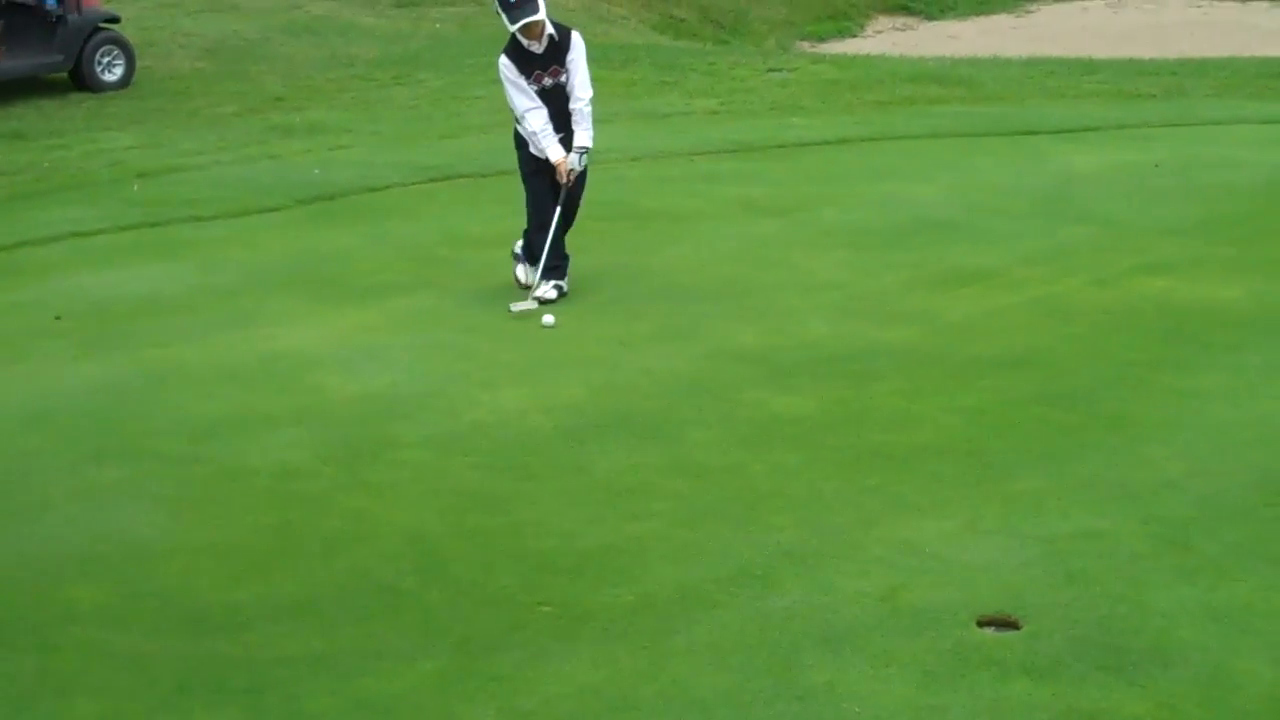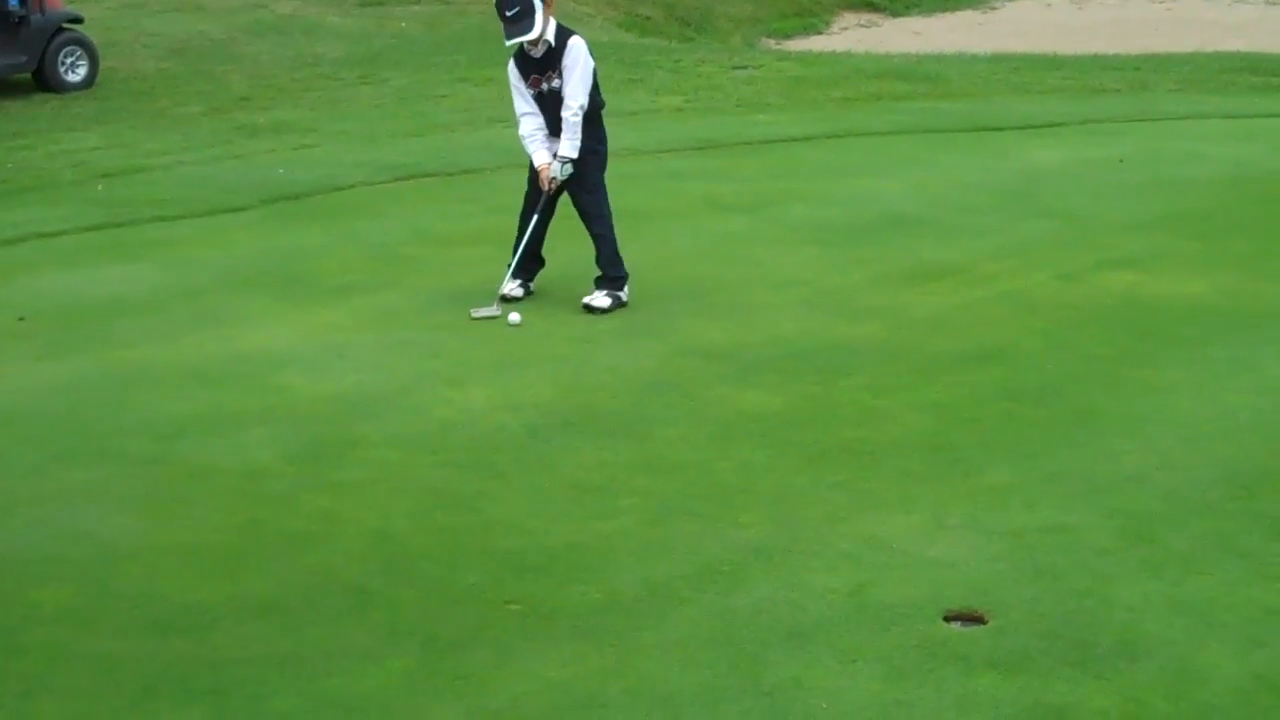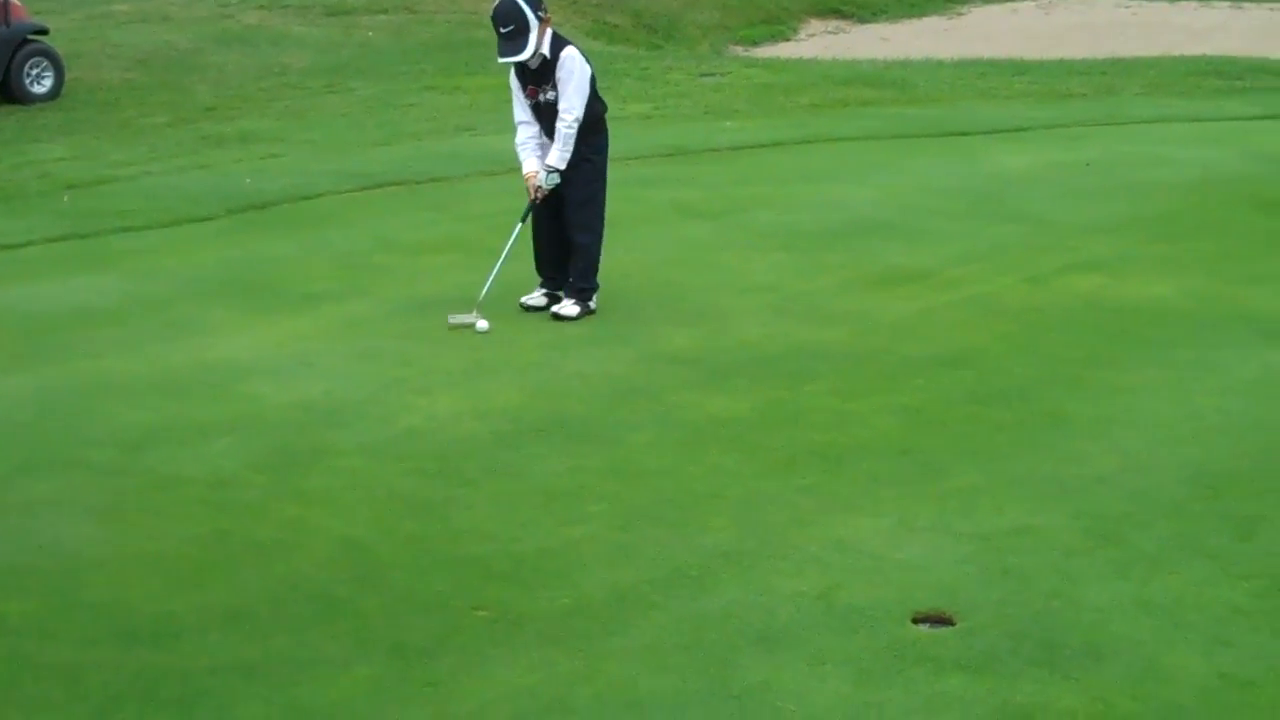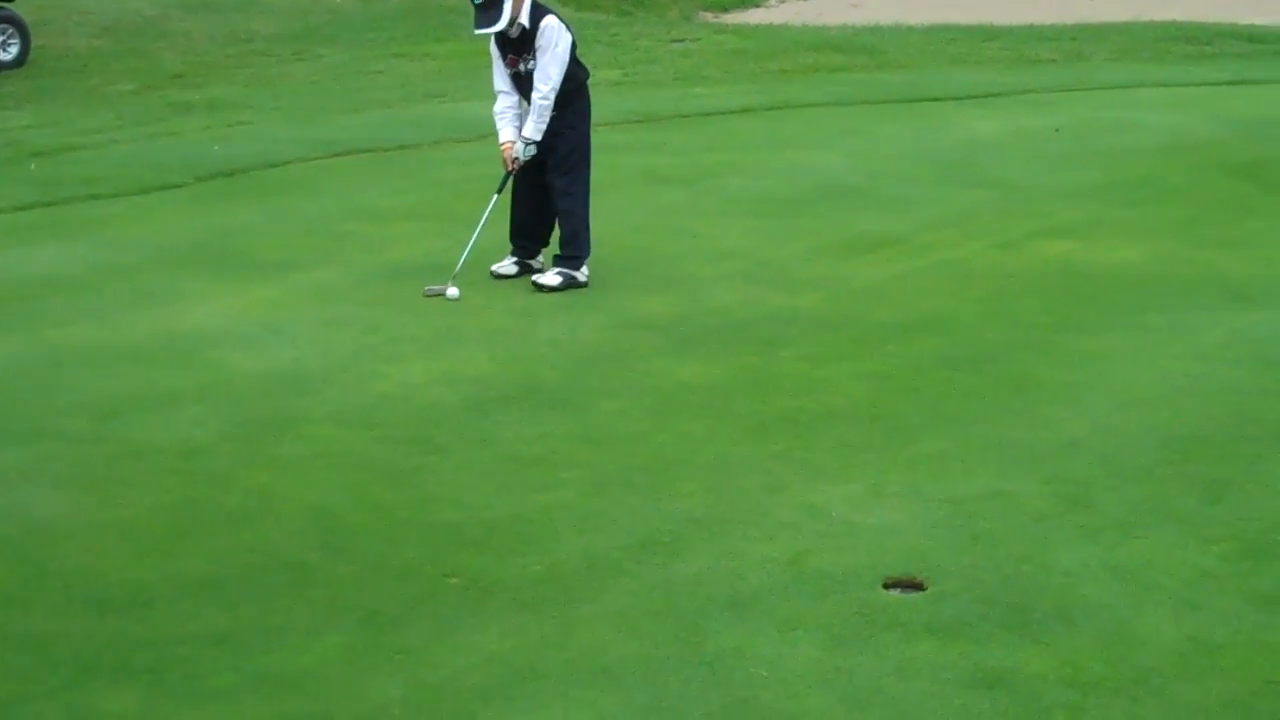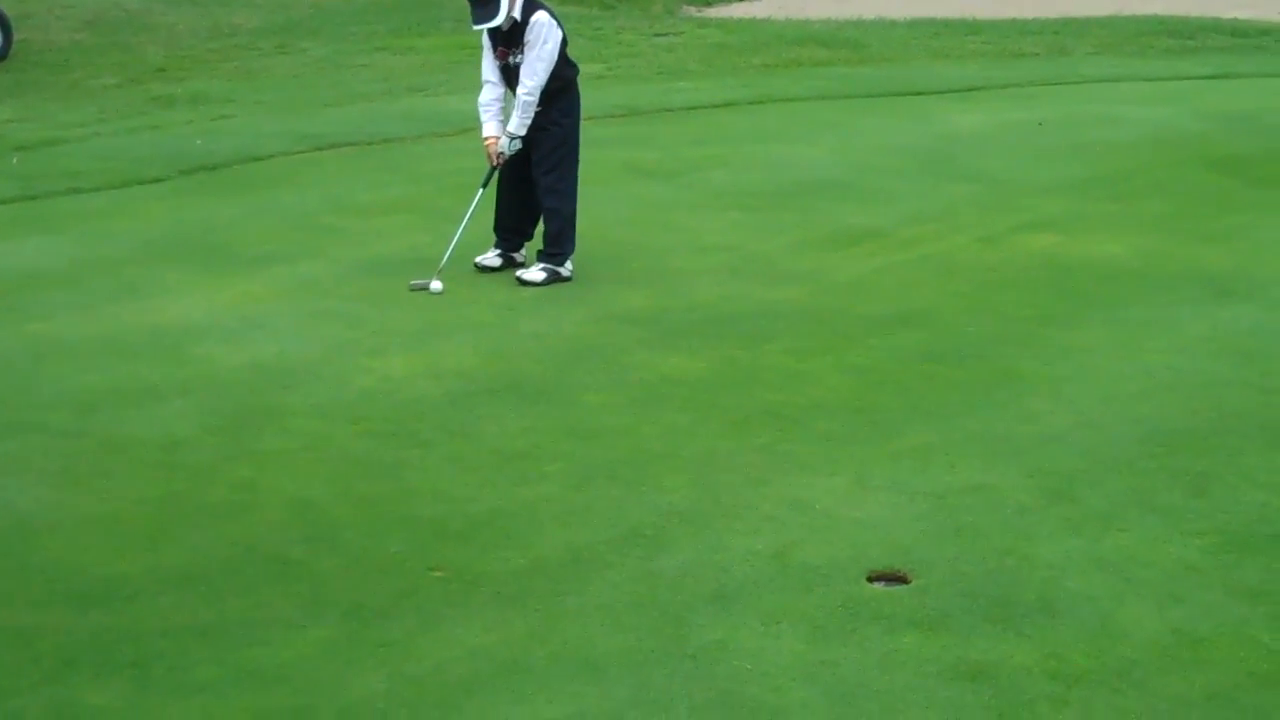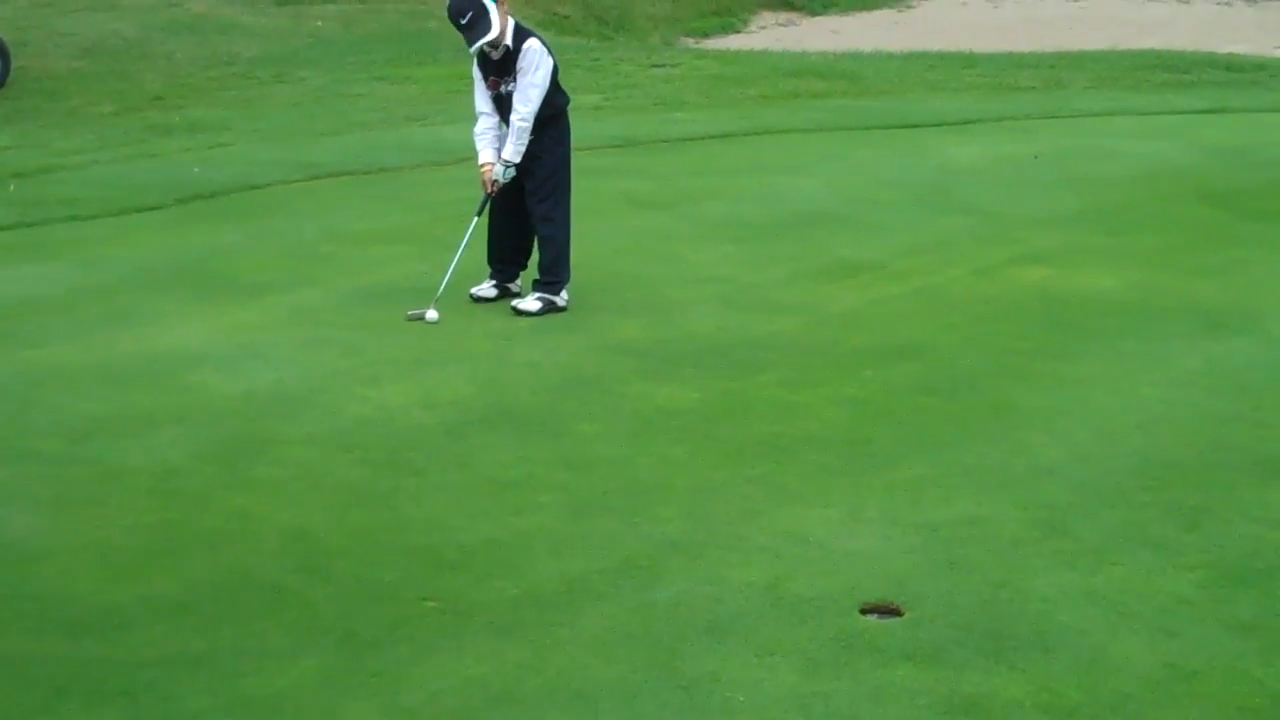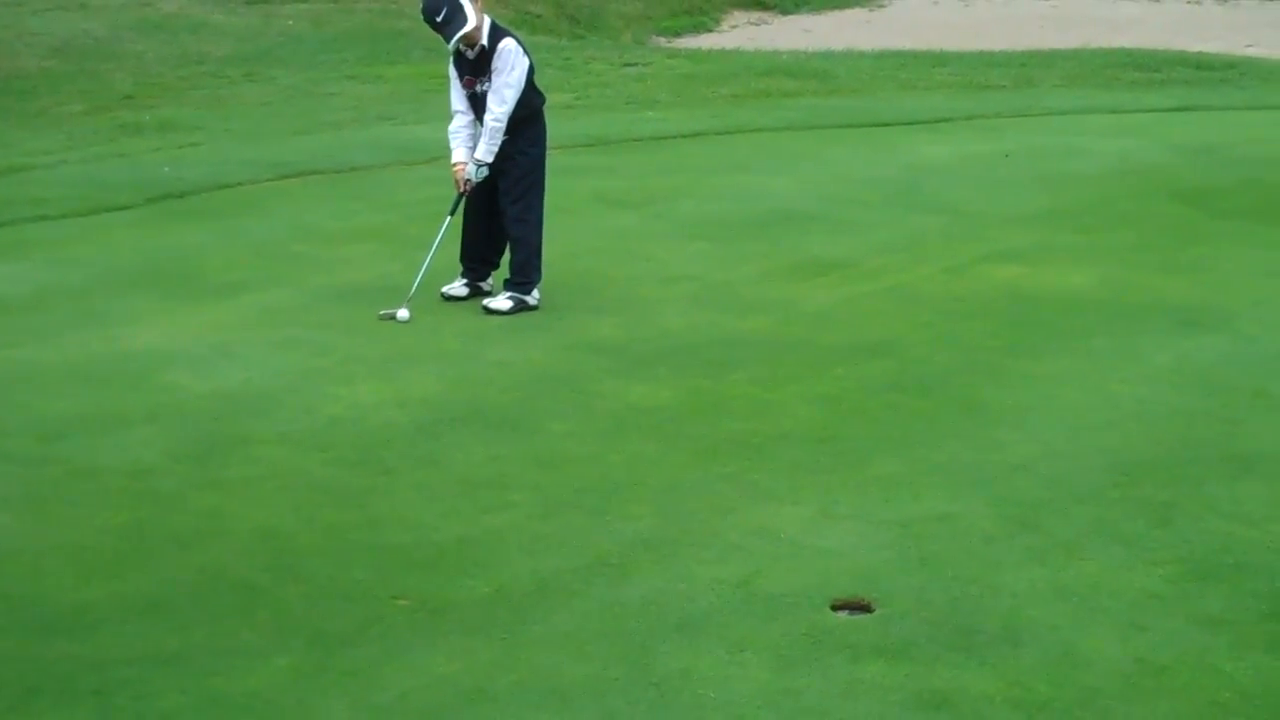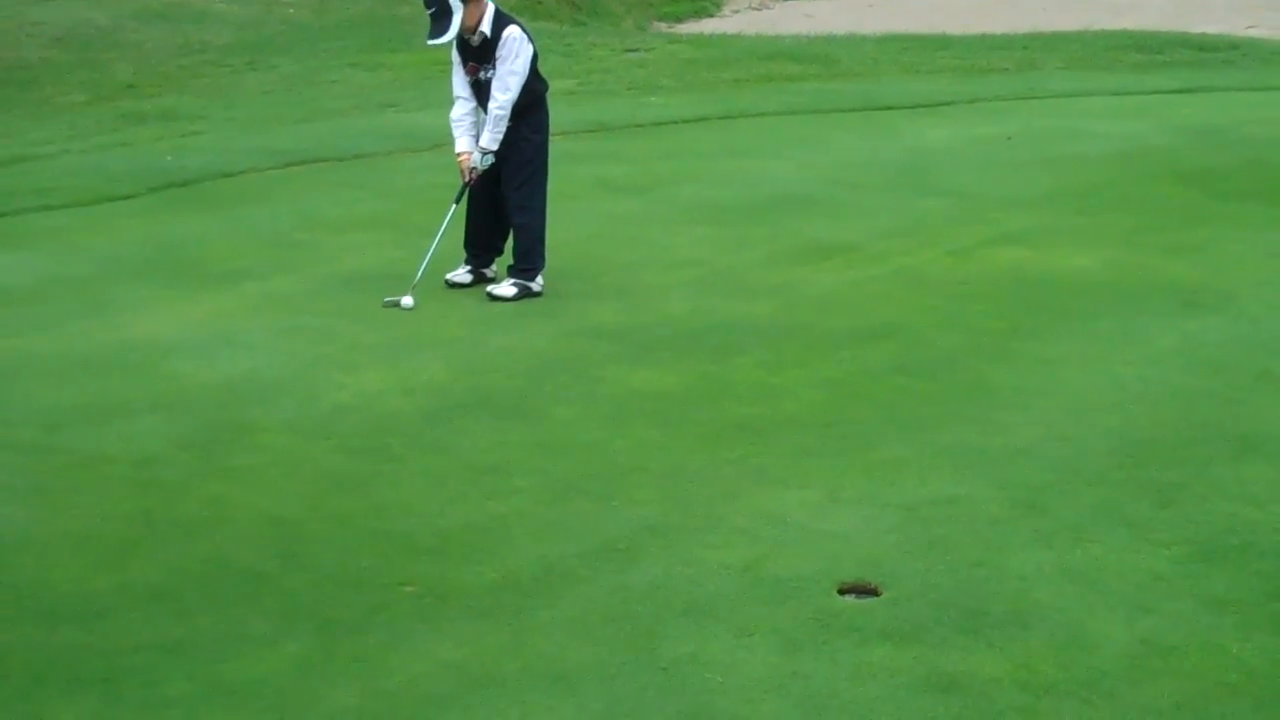
dt=0.5s
person 1, frame 1
left shoulder: (570, 40)
right shoulder: (509, 60)
left elbow: (581, 97)
right elbow: (531, 112)
left wrist: (580, 147)
right wrist: (555, 155)
left hip: (569, 135)
right hip: (534, 141)
left knee: (568, 203)
right knee: (542, 208)
left ankle: (528, 250)
right ankle: (553, 275)
person 1, frame 2
left shoulder: (572, 46)
right shoulder: (518, 63)
left elbow: (575, 107)
right elbow: (528, 116)
left wrist: (564, 157)
right wrist: (542, 160)
left hip: (584, 141)
right hip: (547, 143)
left knee: (593, 209)
right knee: (533, 209)
left ankle: (614, 284)
right ankle: (522, 274)
person 1, frame 3
left shoulder: (568, 57)
right shoulder: (519, 70)
left elbow: (569, 119)
right elbow: (526, 124)
left wrist: (552, 169)
right wrist: (531, 169)
left hip: (585, 146)
right hip: (552, 149)
left knee: (581, 220)
right knee: (545, 219)
left ankle: (582, 293)
right ankle: (554, 285)
person 1, frame 4
left shoulder: (548, 26)
right shoulder: (500, 37)
left elbow: (545, 89)
right elbow: (505, 92)
left wrist: (527, 139)
right wrist: (507, 138)
left hip: (568, 112)
right hip: (537, 115)
left knee: (567, 187)
right knee: (527, 185)
left ankle: (573, 265)
right ankle: (527, 253)
person 1, frame 5
right shoulder: (493, 28)
left elbow: (531, 85)
right elbow: (492, 83)
left wrist: (512, 134)
right wrist: (492, 132)
left hip: (556, 107)
right hip: (525, 110)
left knee: (553, 183)
right knee: (512, 178)
left ankle: (557, 260)
right ankle: (510, 246)
person 1, frame 6
left shoulder: (531, 48)
right shoulder: (482, 58)
left elbow: (525, 111)
right elbow: (486, 113)
left wrist: (506, 161)
right wrist: (487, 160)
left hip: (547, 137)
right hip: (514, 138)
left knee: (546, 211)
right knee: (505, 208)
left ankle: (552, 289)
right ankle: (505, 277)
person 1, frame 7
left shoulder: (506, 47)
right shoulder: (459, 56)
left elbow: (499, 111)
right elbow: (461, 112)
left wrist: (479, 161)
right wrist: (460, 159)
left hip: (522, 136)
right hip: (489, 137)
left knee: (519, 211)
right knee: (479, 207)
left ankle: (524, 288)
right ankle: (476, 275)
person 1, frame 8
left shoulder: (510, 34)
right shoulder: (461, 42)
left elbow: (503, 98)
right elbow: (464, 98)
left wrist: (484, 149)
right wrist: (465, 147)
left hip: (525, 122)
right hip: (492, 124)
left knee: (522, 197)
right knee: (482, 193)
left ankle: (527, 274)
right ankle: (479, 262)
